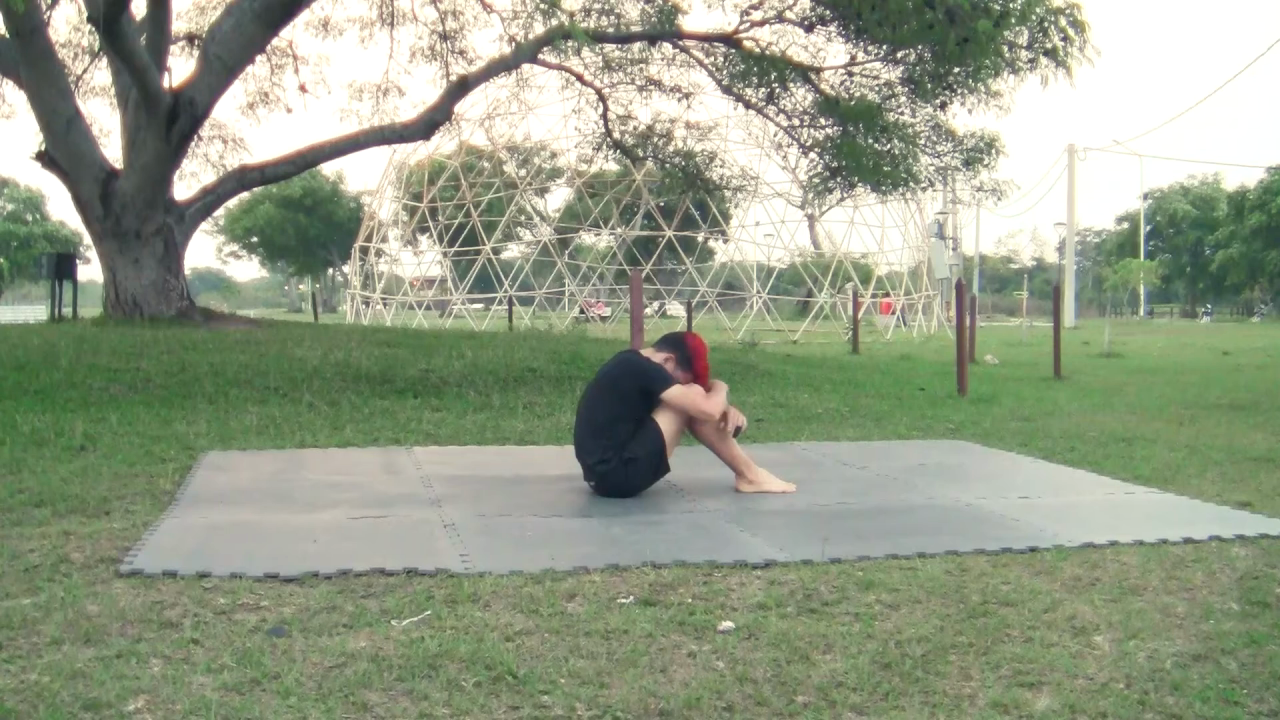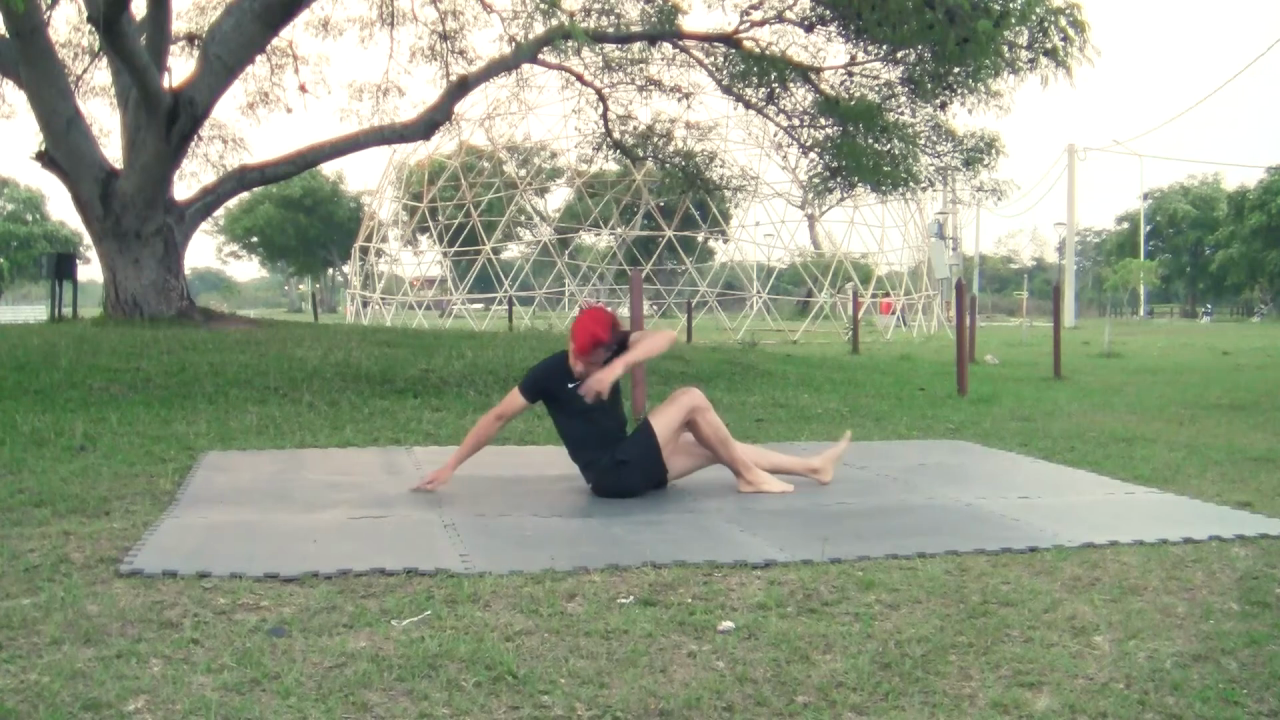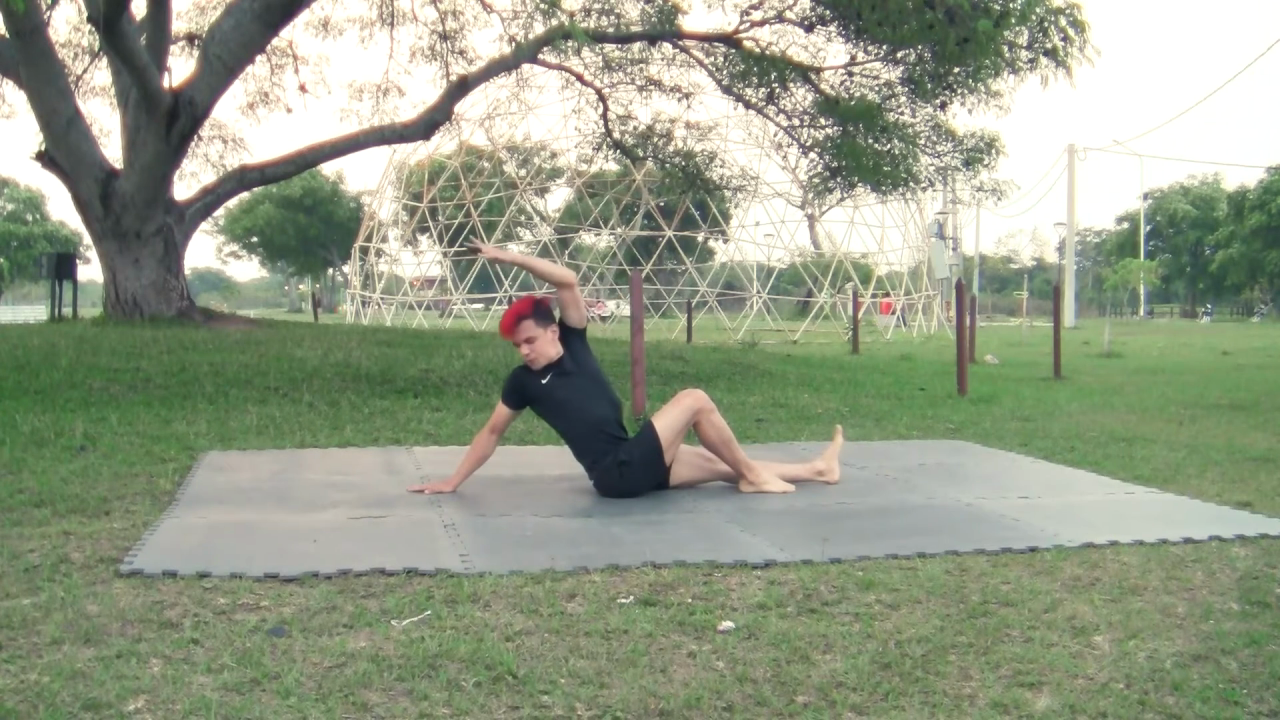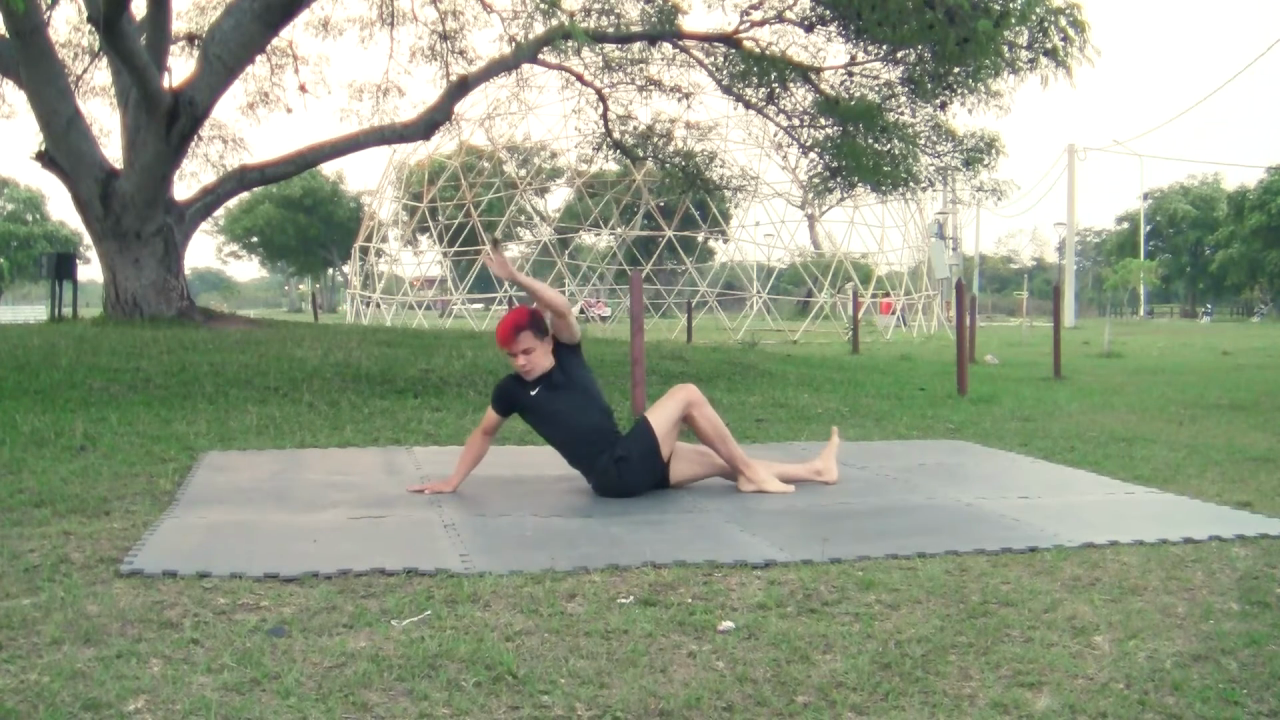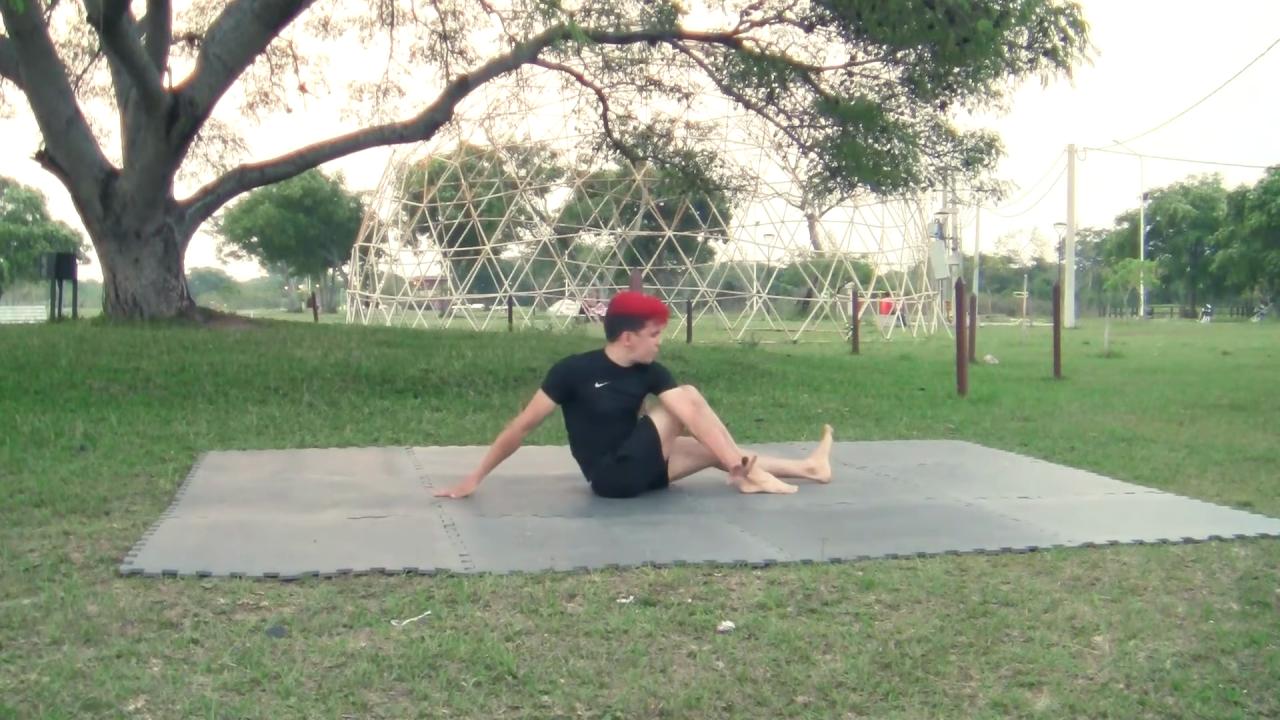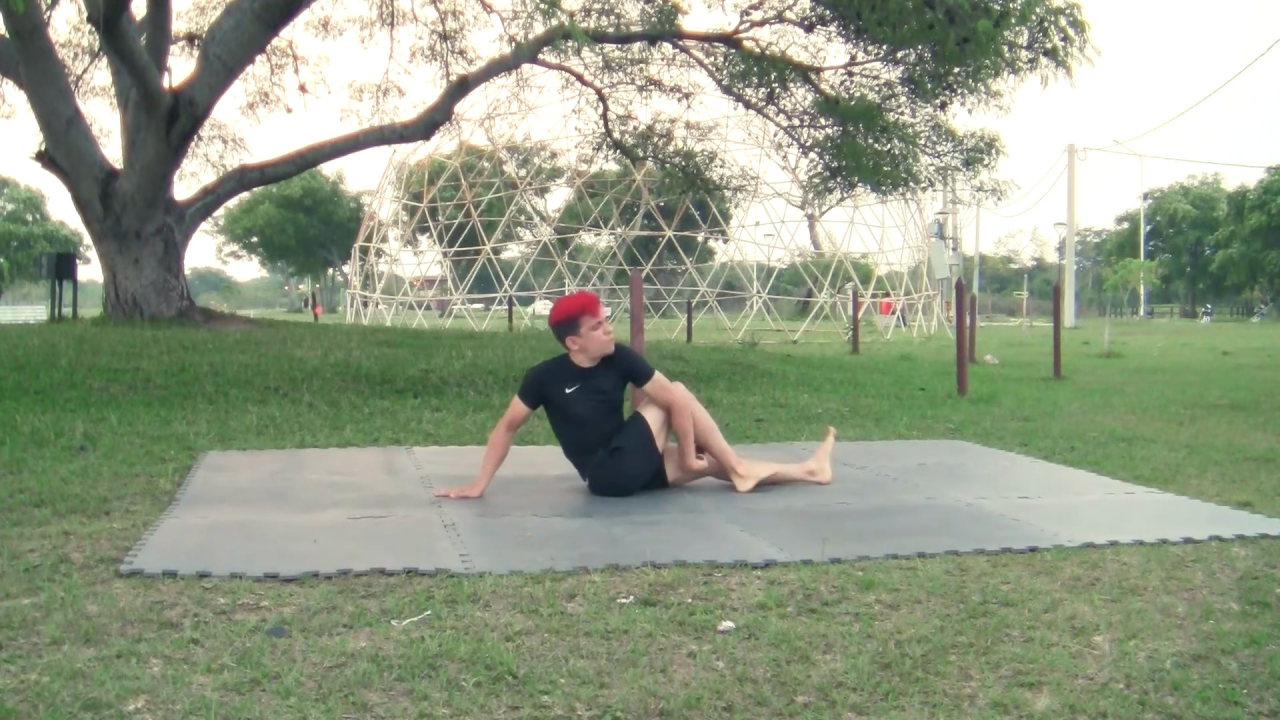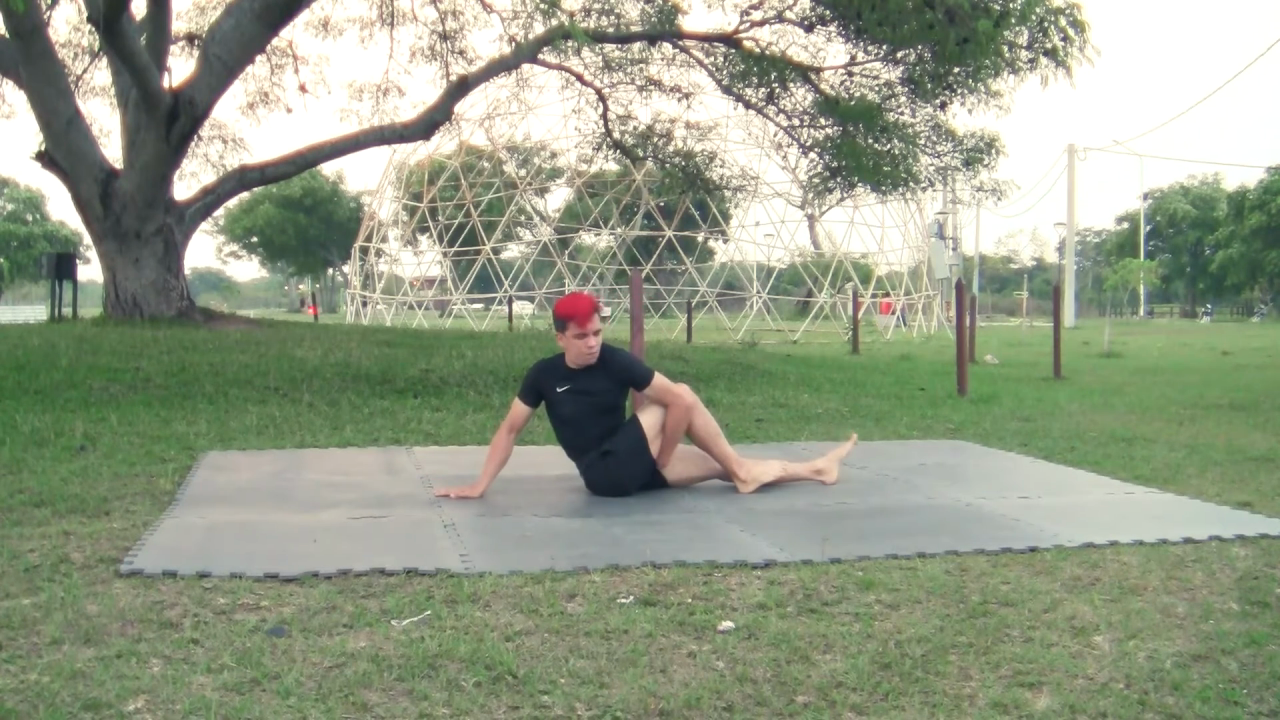
dt=0.7s
person 1, frame 1
left shoulder: (634, 362)
right shoulder: (646, 368)
right elbow: (709, 410)
left wrist: (728, 407)
right wrist: (719, 389)
left hip: (608, 471)
right hip: (617, 475)
left knee: (690, 405)
right knee: (693, 397)
left ankle: (747, 470)
right ankle: (749, 476)
person 1, frame 2
left shoulder: (612, 346)
right shoulder: (549, 373)
left elbow: (666, 337)
right elbow: (497, 417)
left wrist: (616, 367)
right wrist: (450, 465)
left hip: (630, 464)
right hip: (613, 476)
left knee: (716, 444)
right knee: (692, 400)
left ankle: (811, 466)
right ankle: (750, 477)
person 1, frame 3
left shoulder: (573, 342)
right shoulder: (522, 381)
left elbow: (569, 281)
right elbow: (491, 432)
left wrist: (507, 257)
right wrist: (453, 481)
left hip: (633, 463)
right hip: (618, 474)
left knee: (720, 463)
right knee: (695, 399)
left ankle: (816, 469)
right ankle: (752, 474)
person 1, frame 4
left shoulder: (566, 354)
right shoulder: (512, 389)
left elbow: (561, 308)
right elbow: (483, 434)
left wrist: (514, 277)
right wrist: (453, 481)
left hip: (629, 462)
right hip: (613, 475)
left knee: (717, 459)
right knee: (686, 393)
left ankle: (813, 469)
right ankle: (750, 473)
person 1, frame 5
left shoulder: (650, 371)
right shoulder: (573, 370)
left elbow: (692, 418)
right elbow: (524, 425)
left wrist: (732, 459)
right wrist: (475, 478)
left hip: (634, 467)
right hip: (611, 477)
right knee: (689, 397)
left ankle: (805, 468)
right ankle: (753, 474)
person 1, frame 6
left shoulder: (620, 358)
right shoulder: (545, 377)
left elbow: (675, 405)
right elbow: (507, 428)
left wrist: (690, 455)
right wrist: (479, 485)
left hip: (629, 466)
right hip: (607, 476)
left knee: (712, 462)
right knee: (677, 392)
left ankle: (805, 470)
right ankle: (739, 468)
person 1, frame 7
left shoulder: (615, 360)
right shoulder: (543, 375)
left elbow: (680, 403)
right elbow: (509, 429)
left wrist: (661, 458)
right wrist: (479, 485)
left hip: (629, 467)
right hip: (603, 474)
left ankle: (815, 469)
right ankle: (741, 470)
